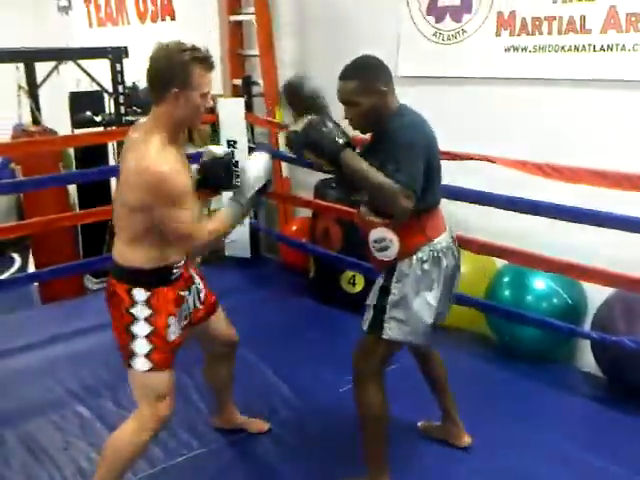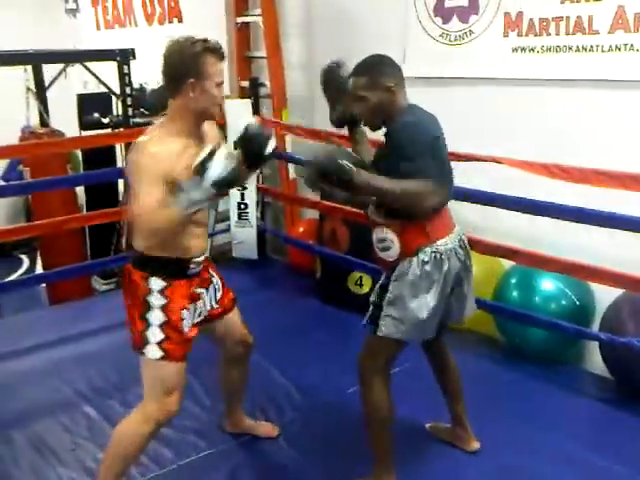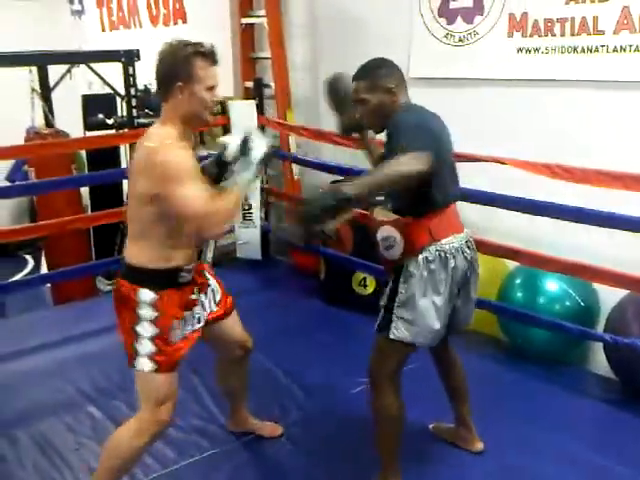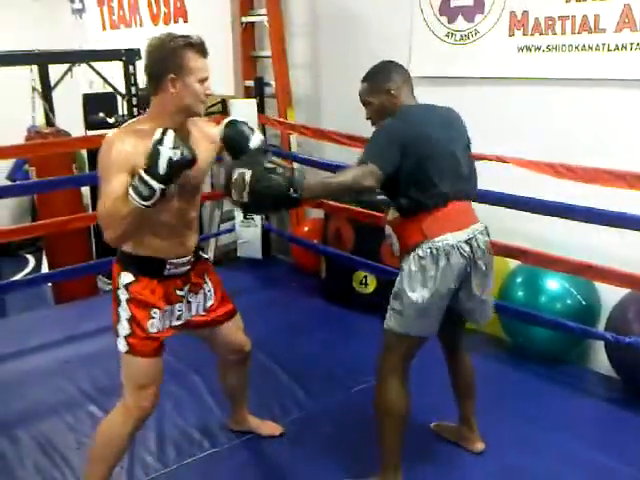
dt=0.3s
person 1, frame 1
left shoulder: (149, 130)
right shoulder: (154, 165)
right elbow: (200, 235)
left wrist: (210, 173)
right wrist: (245, 195)
left hip: (176, 274)
right hip: (143, 291)
left knee: (224, 341)
right knee: (155, 412)
left ankle: (225, 414)
person 1, frame 2
left shoulder: (207, 130)
right shoulder: (151, 150)
left elbow: (236, 174)
right elbow: (150, 236)
left wrist: (252, 150)
right wrist: (201, 186)
left hip: (198, 271)
right hip: (159, 282)
left knee: (240, 342)
right knee: (161, 405)
left ankle: (235, 418)
person 1, frame 3
left shoulder: (174, 138)
right shoulder: (163, 151)
right elbow: (214, 223)
left wrist: (225, 162)
right wrist: (247, 166)
left hip: (190, 275)
right hip: (151, 291)
left knee: (238, 345)
right knee: (157, 414)
left ankle: (240, 418)
person 1, frame 4
left shoulder: (202, 131)
right shoulder: (121, 143)
right elbow: (111, 229)
left wrist: (242, 137)
right wrist: (153, 178)
left hip: (192, 269)
right hip: (143, 279)
left knee: (237, 348)
right knee: (139, 402)
left ankle: (240, 417)
person 2, frame 1
left shoulder: (405, 133)
right shoulder: (395, 125)
left elbow: (398, 202)
right elbow: (365, 168)
left wrist: (337, 149)
right wrist: (330, 137)
left hip: (416, 262)
right hip: (432, 250)
left knee: (366, 367)
right knee: (415, 340)
right ankle: (453, 426)
person 2, frame 2
left shoulder: (410, 129)
right shoulder: (403, 129)
left elbow: (425, 197)
right elbow: (382, 169)
left wrist: (348, 174)
right wrist: (351, 125)
left hip: (421, 262)
right hip: (445, 251)
left knee: (373, 367)
right knee: (432, 341)
right ankle: (461, 429)
person 2, frame 3
left shoulder: (410, 122)
right shoulder: (415, 121)
left elbow: (415, 166)
right elbow: (390, 174)
left wrist: (342, 193)
right wrist: (359, 133)
left hip: (429, 260)
right hip: (448, 251)
left knee: (383, 370)
right knee: (437, 343)
right ankle: (464, 431)
person 2, frame 4
left shoulder: (397, 130)
right shoulder: (449, 117)
left elbow: (365, 175)
left wrist: (292, 189)
left hip: (434, 252)
right hip: (472, 240)
left knee: (392, 364)
right knee: (452, 338)
right ankle: (468, 430)
